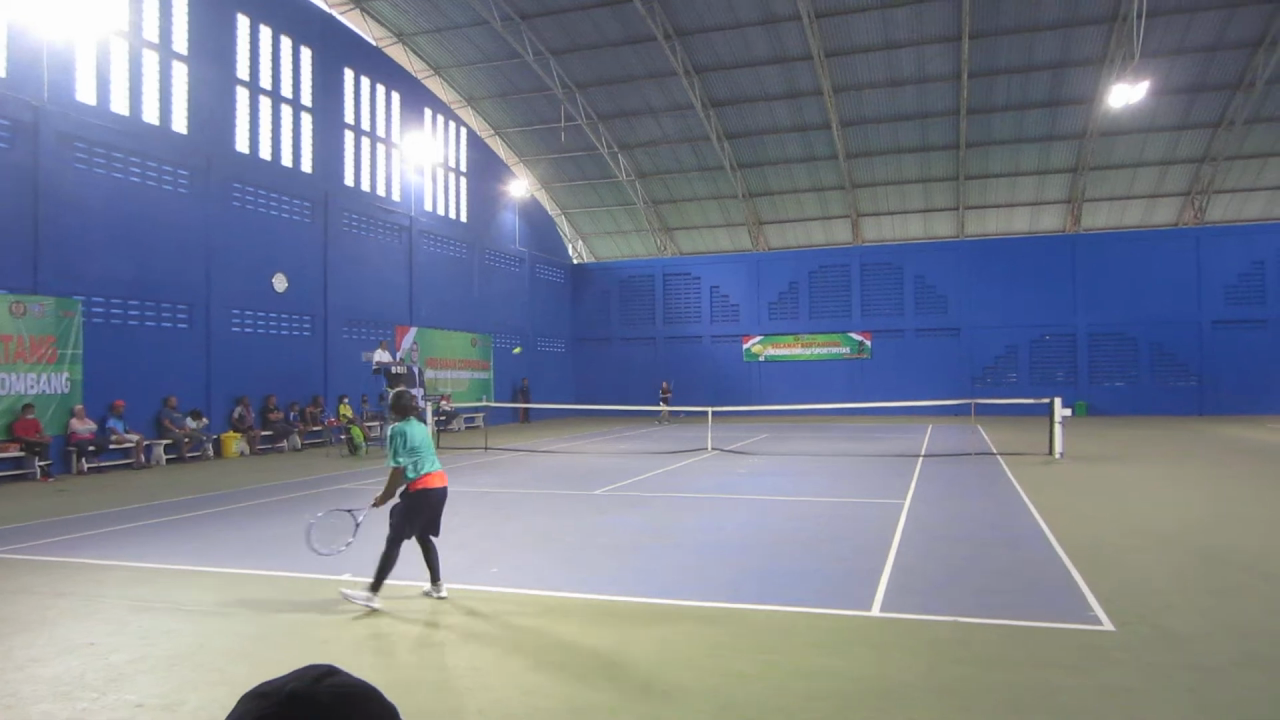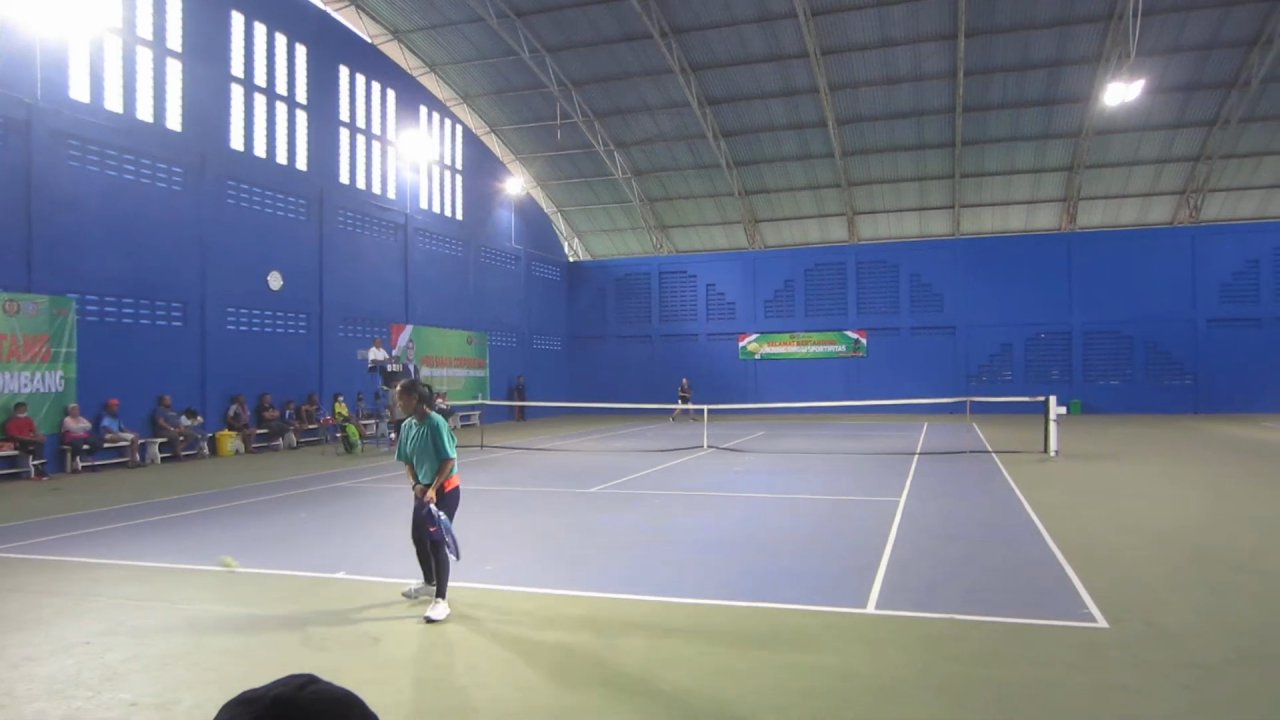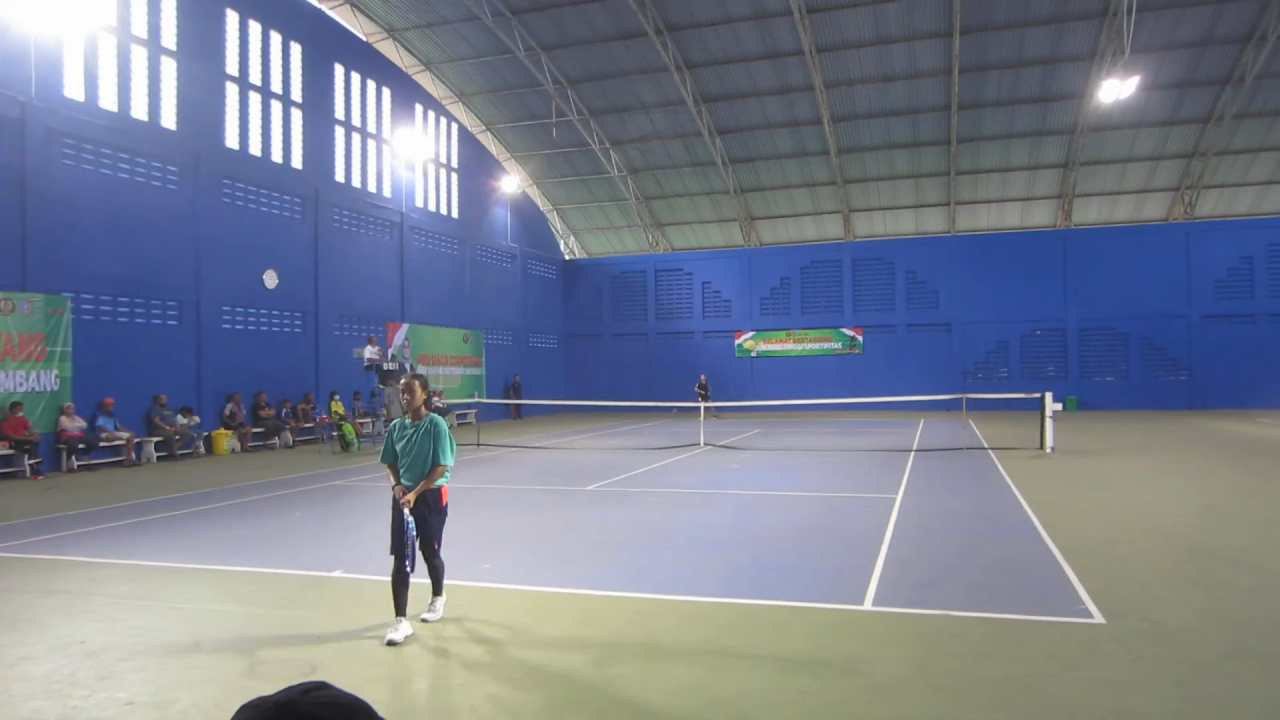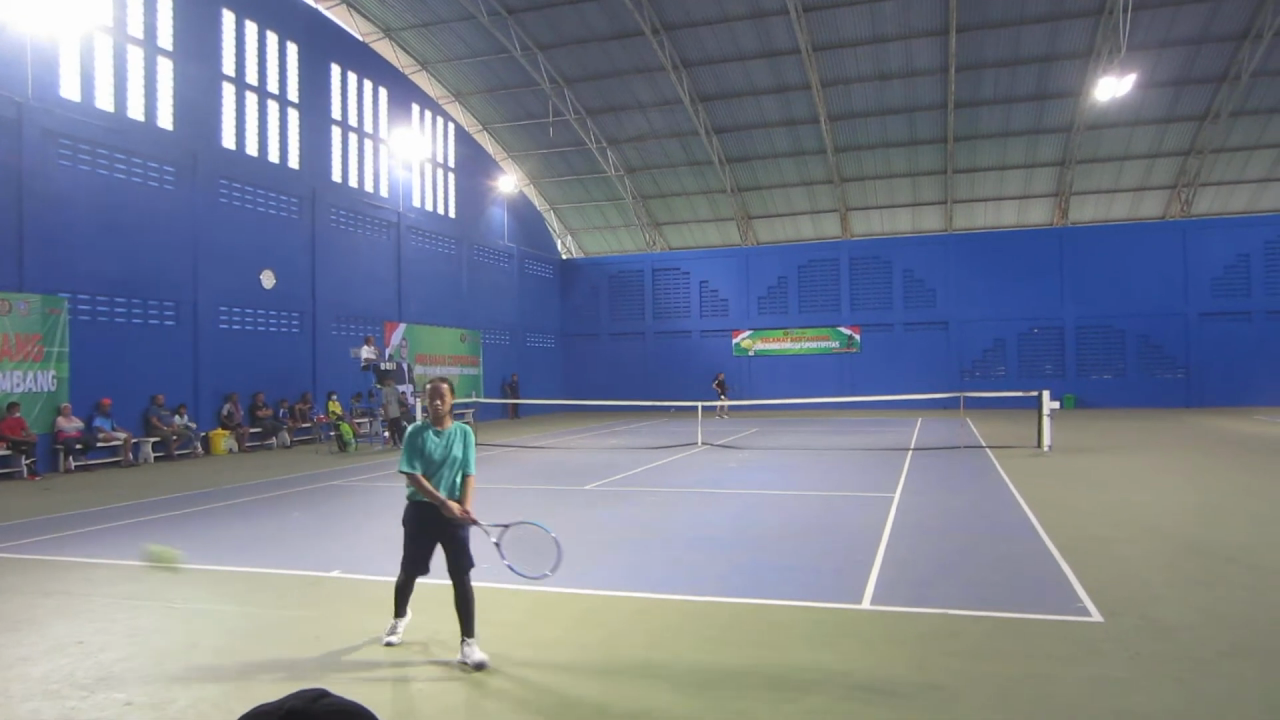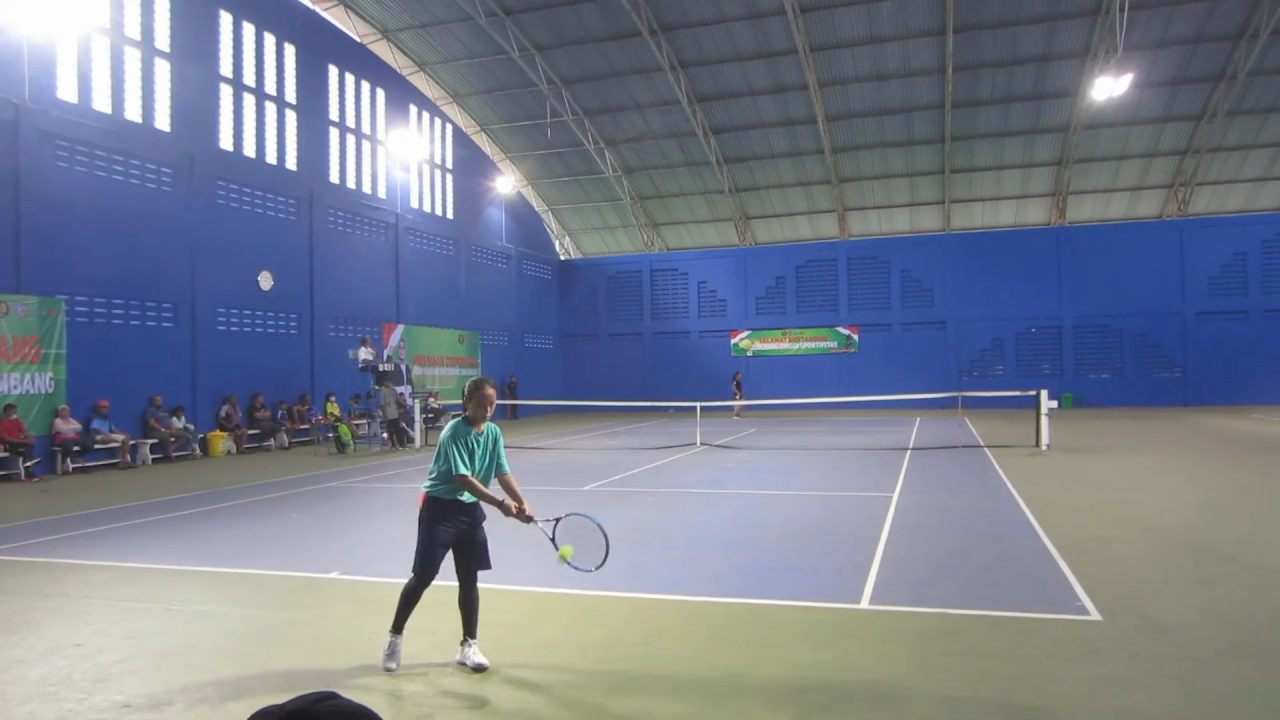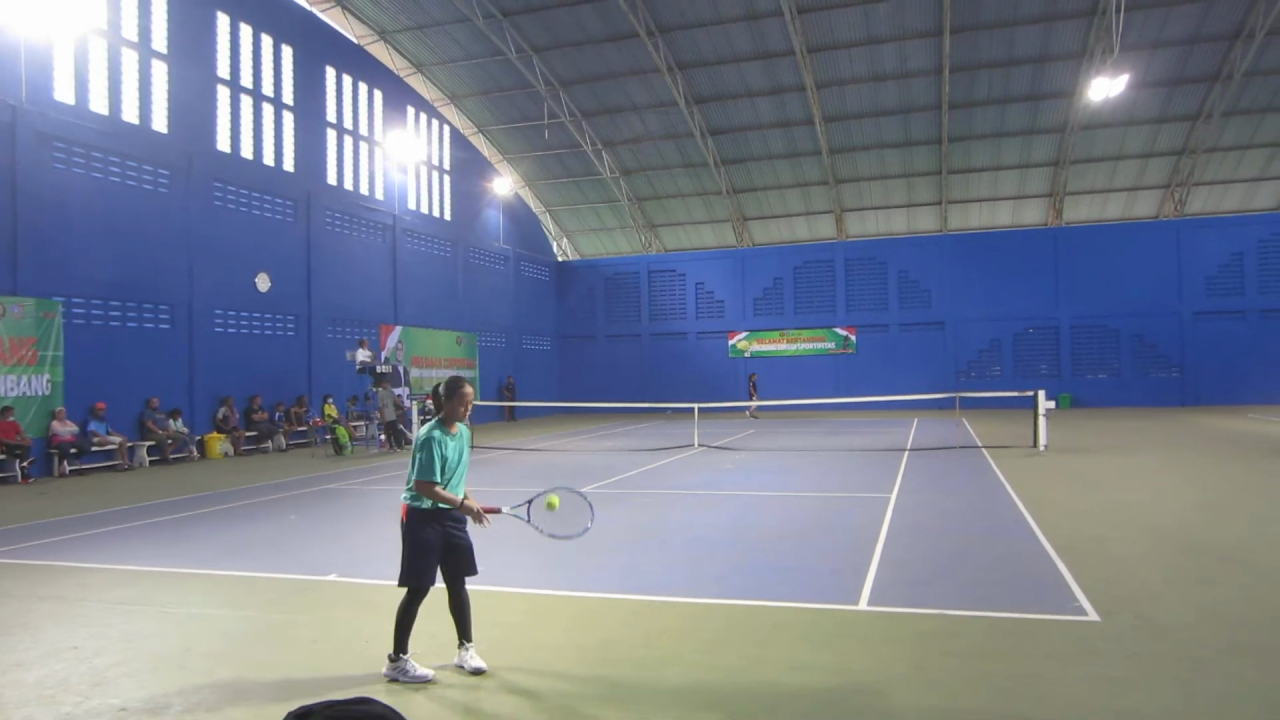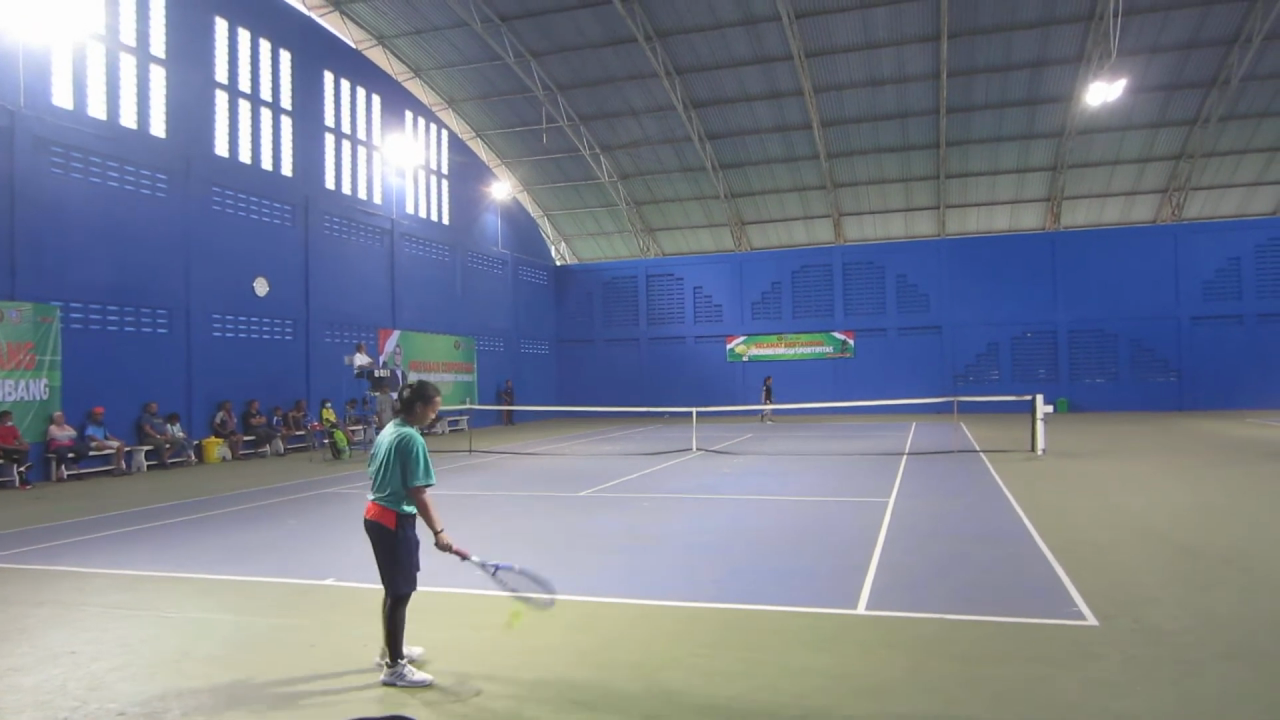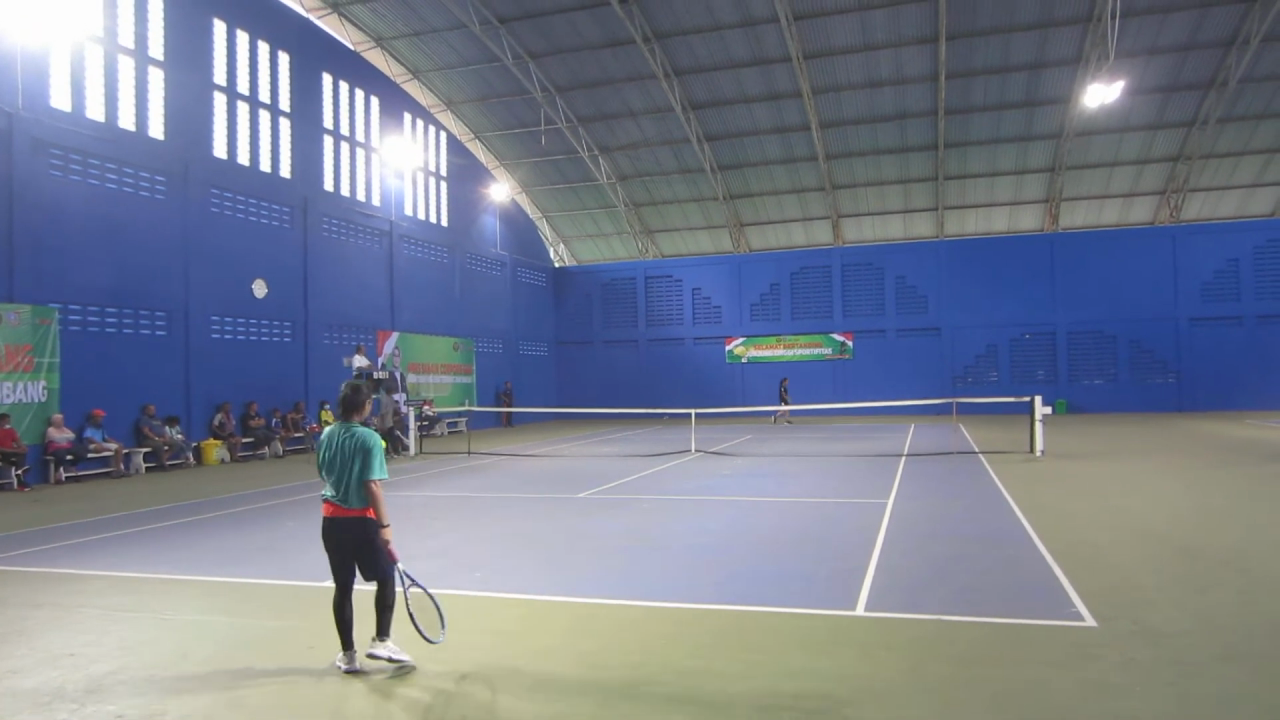
dt=0.5s
person 1, frame 1
left shoulder: (396, 429)
right shoulder: (421, 427)
left elbow: (398, 468)
left wrist: (385, 493)
right wrist: (390, 489)
left hip: (421, 489)
right hip: (440, 485)
left knee: (394, 540)
right knee: (423, 536)
left ankle: (372, 594)
right ankle: (437, 585)
person 1, frame 2
left shoulder: (435, 422)
right shoulder: (407, 426)
left elbow: (450, 460)
right elbow: (407, 461)
left wrist: (433, 488)
right wrist: (416, 485)
left hip: (444, 489)
right hip: (426, 489)
left knee: (435, 543)
right knee: (419, 539)
left ankle: (440, 601)
right ankle: (429, 583)
person 1, frame 3
left shoulder: (437, 425)
right shoulder: (396, 427)
left elbow: (441, 466)
right elbow: (391, 463)
left wrist: (415, 493)
right wrist: (397, 485)
left hip: (431, 496)
right hip: (403, 497)
left knee: (430, 554)
right knee: (401, 558)
left ankle: (438, 597)
right ankle: (401, 620)
person 1, frame 4
left shoulder: (464, 433)
right shoulder: (416, 433)
left elbow: (468, 475)
right elbow: (413, 476)
left wrist: (466, 506)
right wrist: (443, 503)
left hip: (454, 513)
right hip: (420, 510)
left knee: (461, 576)
right knee: (409, 572)
left ankle: (468, 643)
right ankle: (400, 618)
person 1, frame 5
left shoulder: (494, 433)
right shoulder: (454, 433)
left elbow: (503, 473)
right elbow: (464, 479)
left wrist: (522, 503)
right wrist: (499, 502)
left hip: (470, 510)
right hip: (440, 508)
left knee: (469, 579)
right knee: (423, 576)
left ankle: (468, 645)
right ankle: (396, 635)
person 1, frame 6
left shoulder: (463, 433)
right shoulder: (431, 437)
right elbow: (425, 486)
left wrist: (467, 507)
right wrist: (463, 504)
left hip: (451, 517)
right hip: (422, 519)
left knee: (457, 584)
right knee: (417, 589)
left ankle: (465, 648)
right ankle: (397, 659)
person 1, frame 7
left shoulder: (389, 430)
right shoulder: (412, 439)
right elbow: (419, 492)
right wrist: (439, 531)
left hip: (375, 514)
right hip: (393, 521)
left knee: (395, 586)
right knee: (400, 593)
left ankle: (395, 650)
right ankle: (395, 667)
person 1, frame 8
left shoulder: (326, 435)
right shoulder: (368, 438)
right elbow: (372, 486)
right wrist: (384, 525)
left hip: (332, 518)
right hip: (361, 519)
left knee: (343, 586)
right knee: (386, 578)
left ankle: (347, 654)
right ankle: (381, 641)
